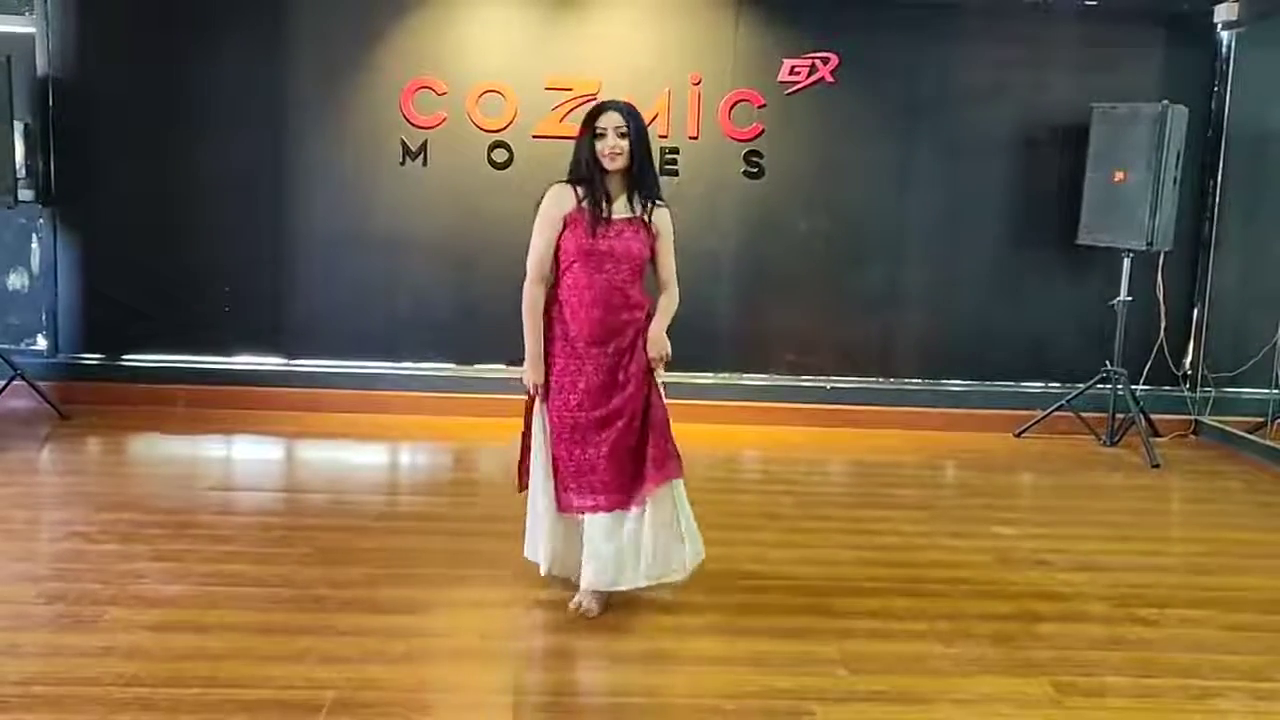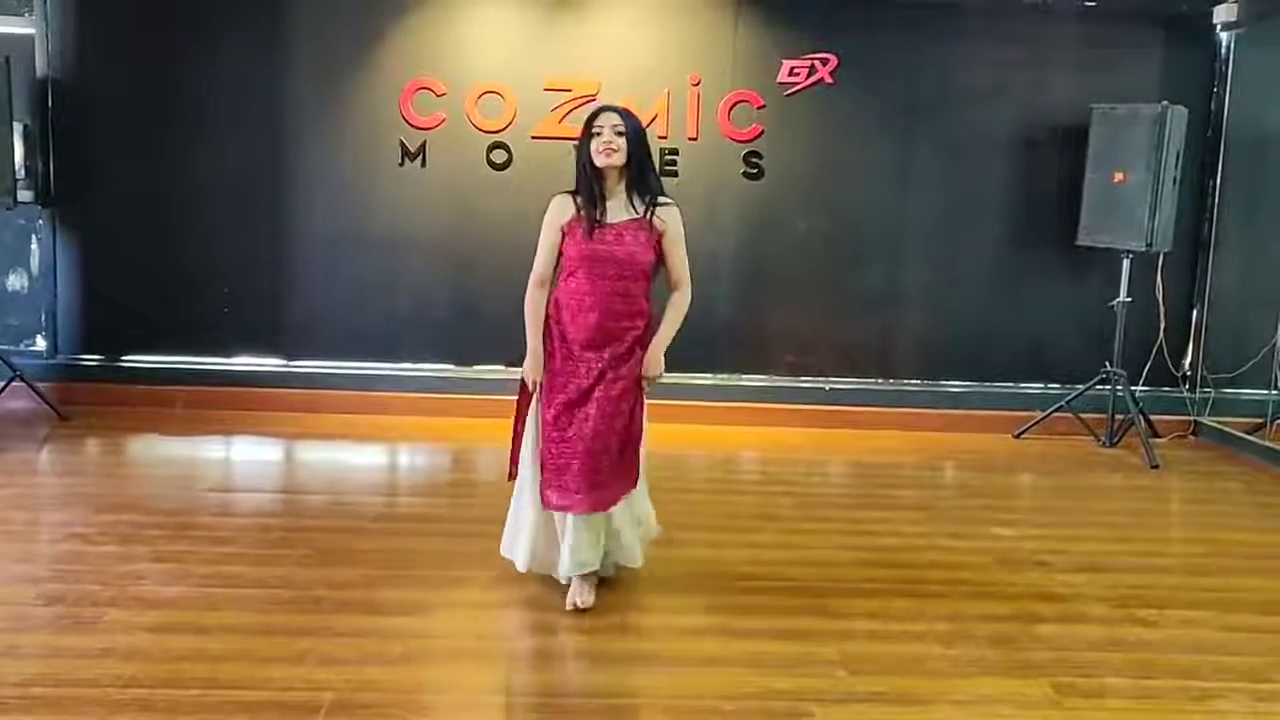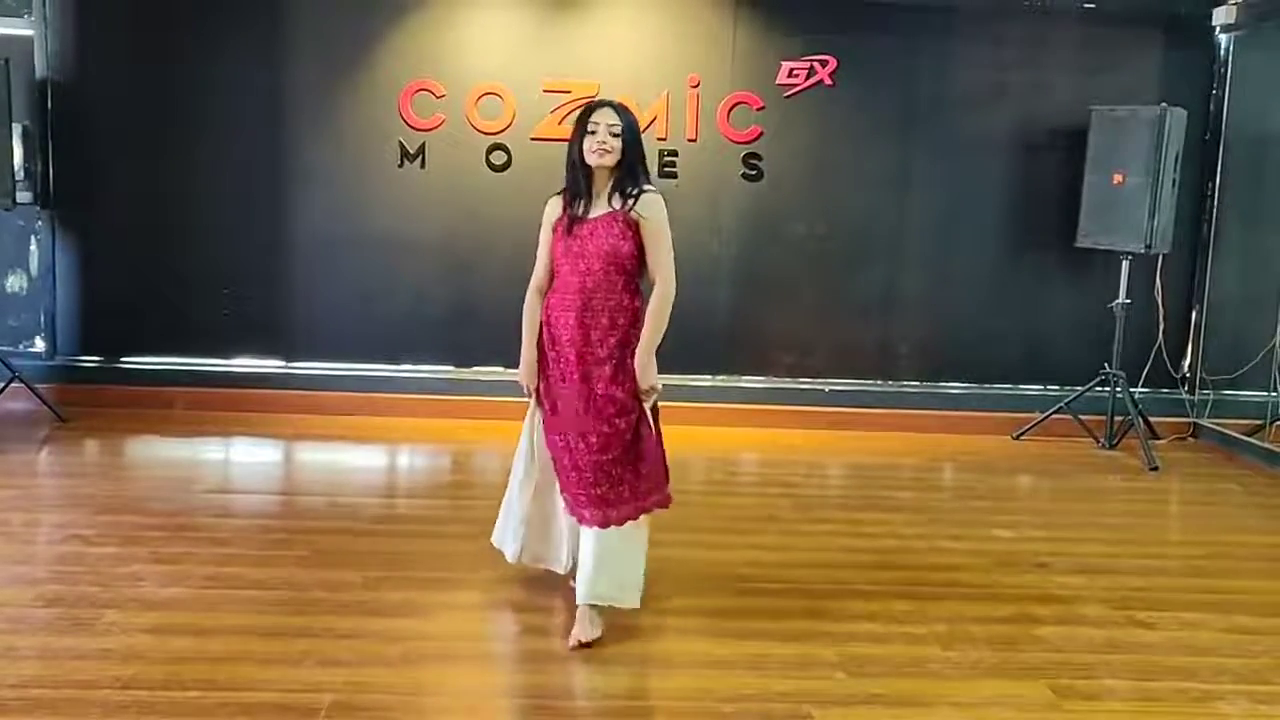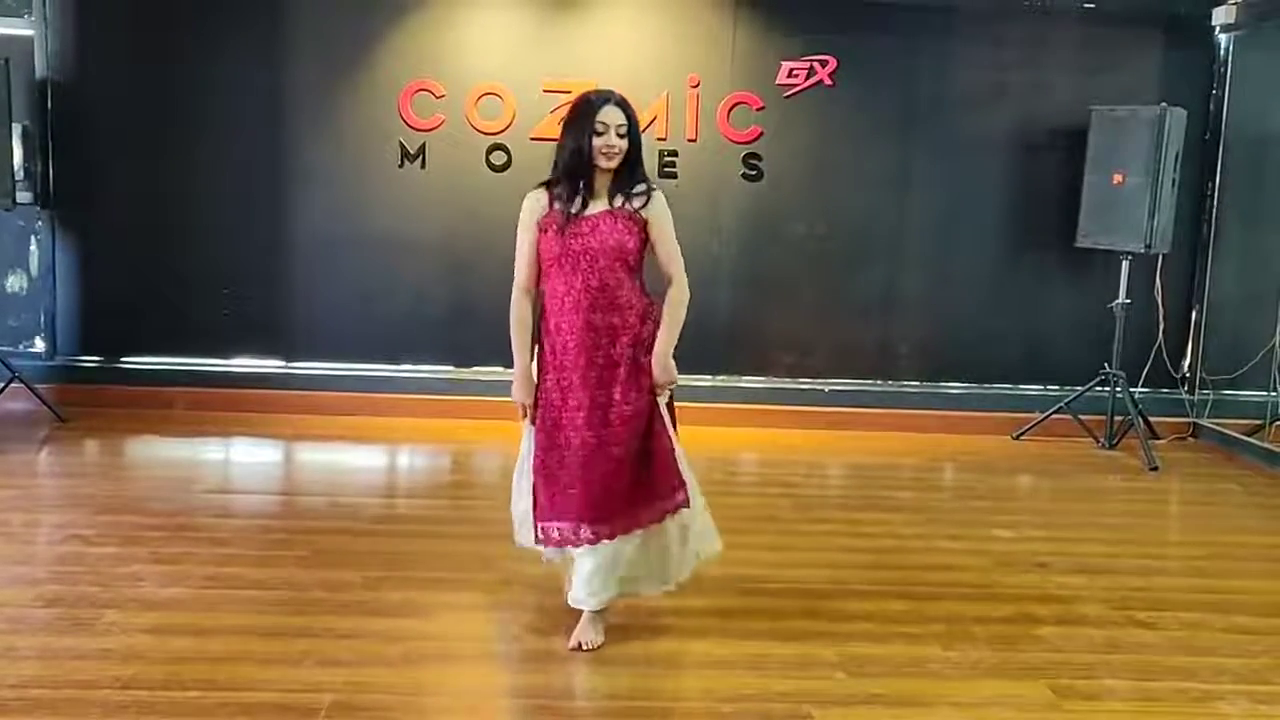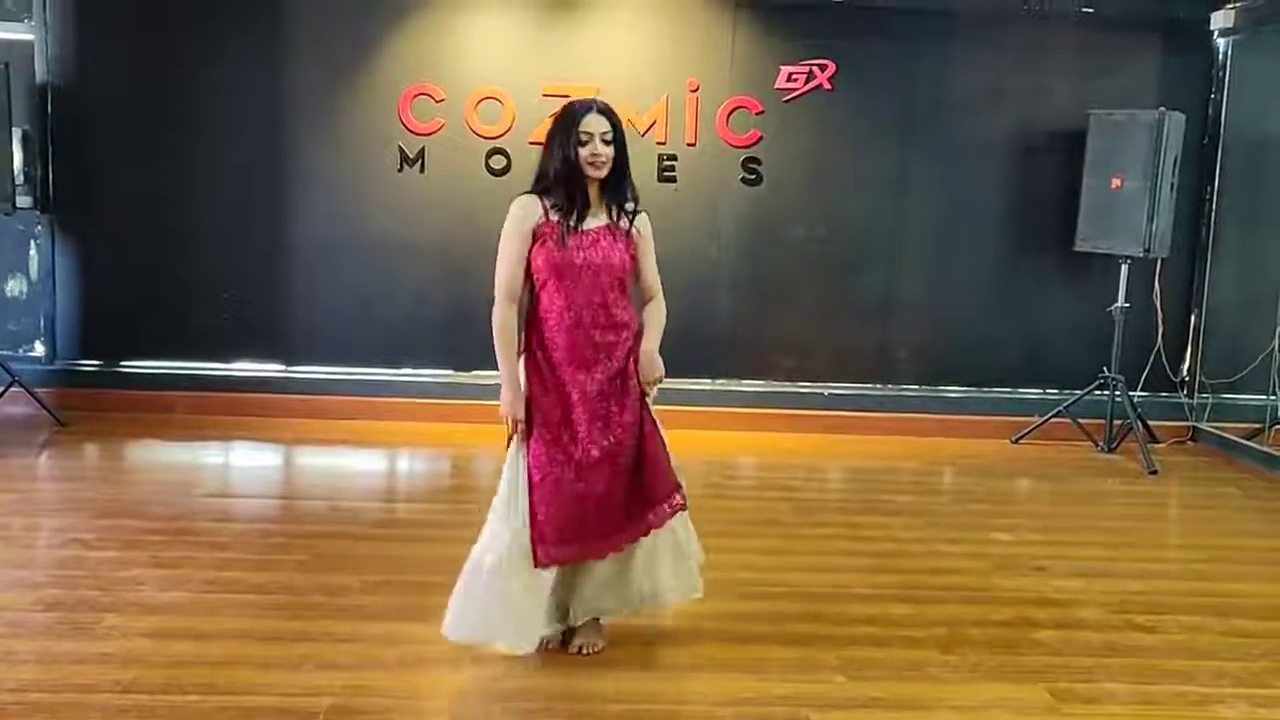
dt=0.4s
person 1, frame 1
left shoulder: (654, 212)
right shoulder: (561, 199)
left elbow: (669, 286)
right elbow: (535, 280)
left wrist: (658, 327)
right wrist: (533, 355)
left hip: (626, 353)
right hip: (567, 350)
left knee: (619, 462)
right knee: (569, 457)
left ankle: (602, 575)
right ankle: (574, 560)
person 1, frame 2
left shoulder: (661, 213)
right shoulder: (565, 208)
left elbow: (682, 288)
right elbow: (539, 283)
left wrist: (658, 347)
right wrist: (533, 353)
left hip: (624, 355)
right hip: (566, 350)
left knee: (601, 457)
right knee: (561, 457)
left ankle: (585, 567)
right ankle: (572, 559)
person 1, frame 3
left shoulder: (644, 203)
right shoulder: (558, 207)
left elbow: (665, 285)
right elbow: (539, 286)
left wrist: (646, 356)
right wrist: (528, 356)
left hip: (616, 356)
right hip: (560, 357)
left knee: (607, 474)
right knee: (573, 467)
left ankle: (591, 599)
right ankle: (588, 561)
person 1, frame 4
left shoulder: (645, 203)
right shoulder: (541, 203)
left elbow: (678, 283)
right elbow: (523, 291)
left wrist: (663, 350)
right wrist: (522, 369)
left hip: (626, 358)
right hip: (562, 360)
left knee: (614, 477)
right knee: (562, 474)
left ankle: (592, 603)
right ankle: (579, 562)
person 1, frame 5
left shoulder: (632, 219)
right shoulder: (530, 212)
left elbow: (654, 298)
right elbow: (506, 302)
left wrist: (650, 347)
right wrist: (510, 384)
left hip: (617, 379)
right hip: (551, 378)
left knee: (609, 496)
right knee: (546, 499)
left ankle: (587, 612)
right ankle: (541, 615)
